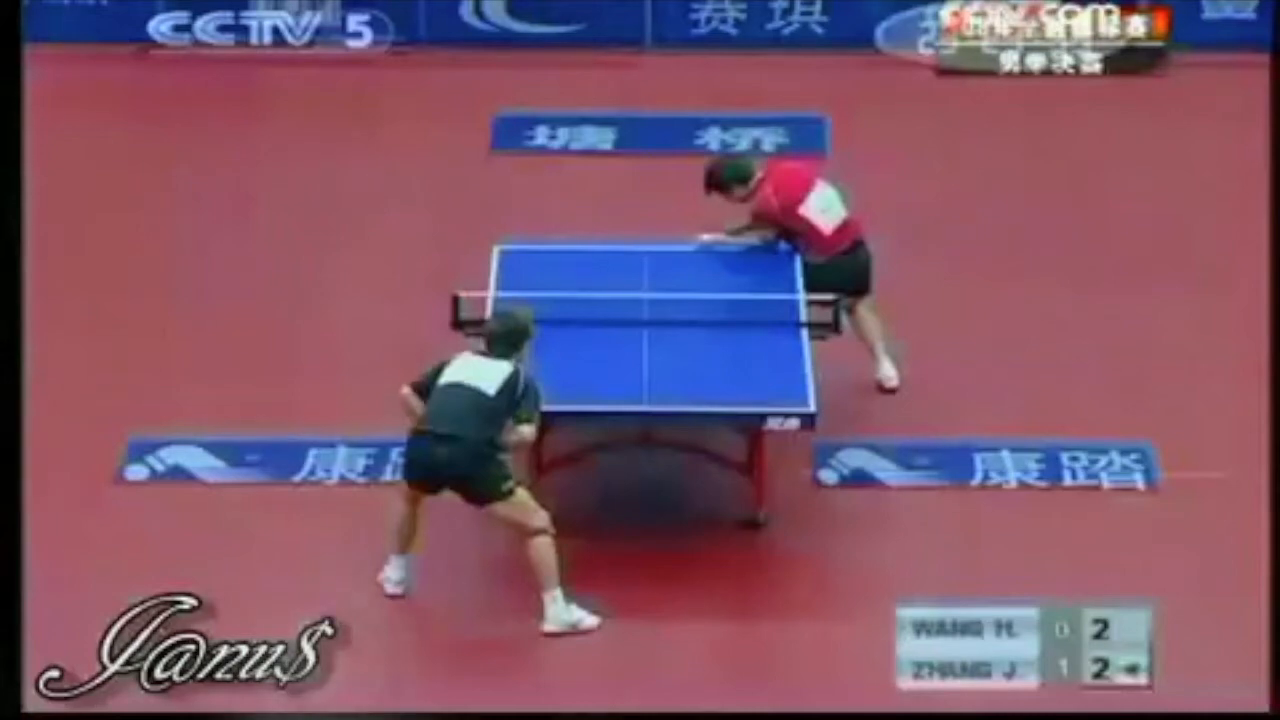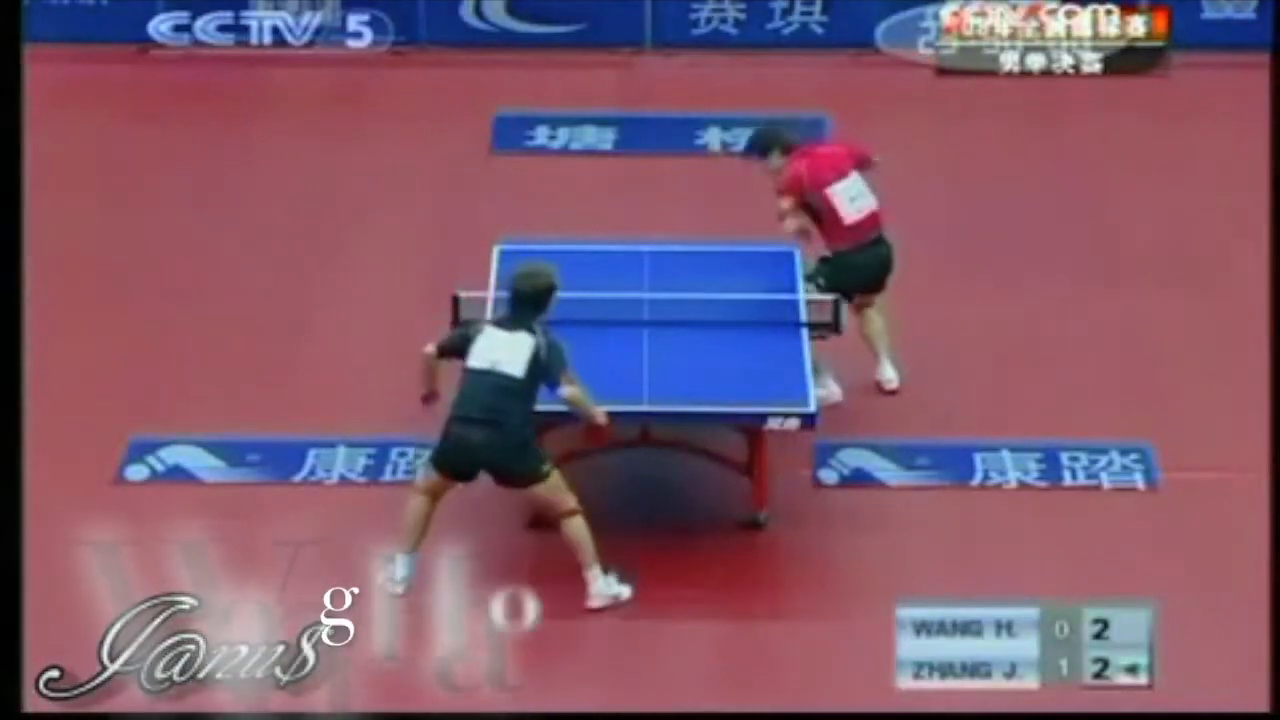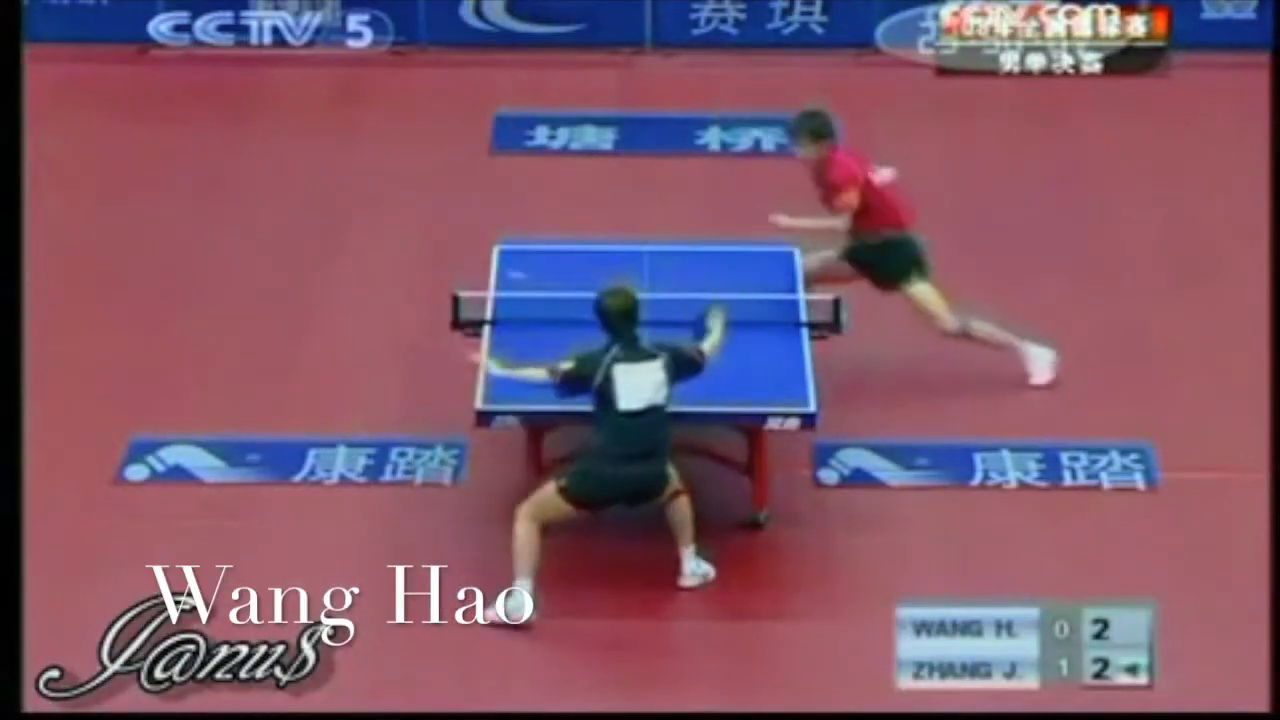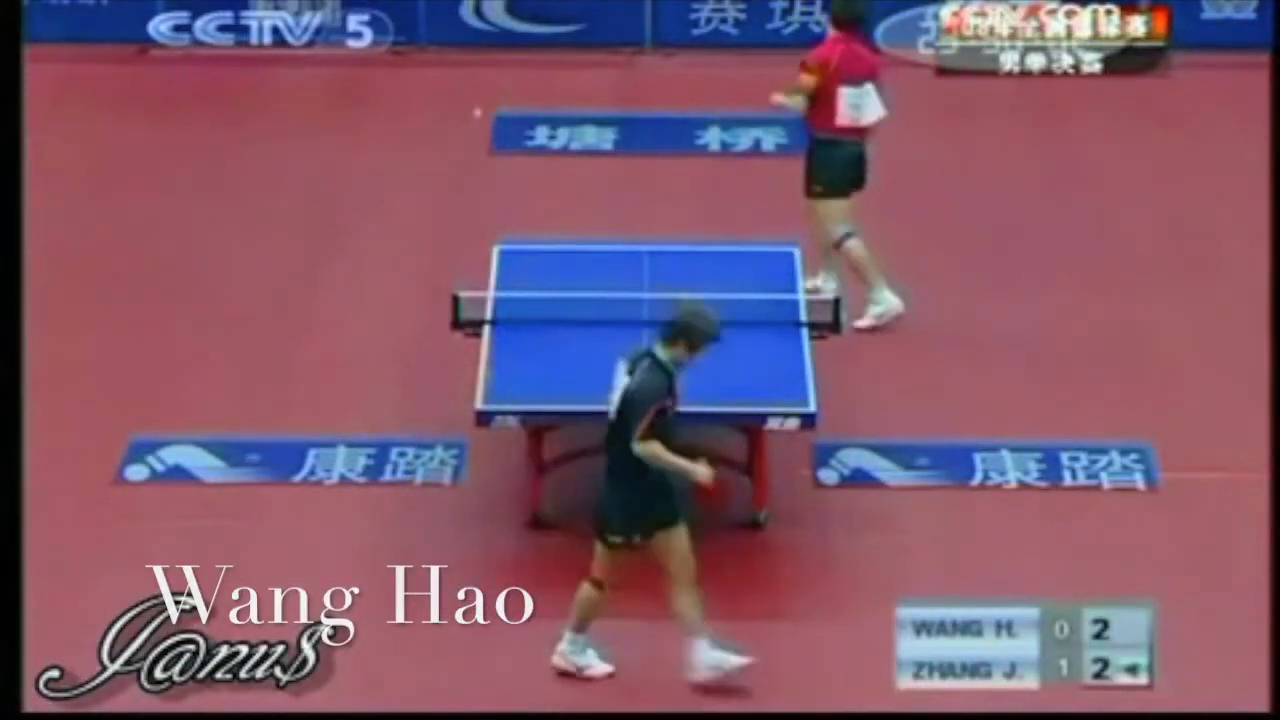
dt=1s
person 1, frame 1
left shoulder: (455, 361)
right shoulder: (520, 379)
left elbow: (407, 394)
right elbow: (526, 434)
left hip: (422, 448)
right hip: (471, 458)
left knee: (408, 496)
right knee: (538, 523)
left ankle: (395, 574)
right ankle: (557, 611)
person 1, frame 2
left shoulder: (479, 332)
right shoulder: (544, 343)
left elbow: (430, 353)
right elbow: (569, 392)
left wrist: (429, 390)
right wrist: (595, 415)
left hip: (460, 434)
right hip: (509, 442)
left knee: (425, 493)
right knee: (567, 508)
left ankle: (401, 572)
right ankle: (598, 586)
person 1, frame 3
left shoulder: (597, 363)
right shoulder: (663, 357)
left elbow: (550, 374)
right elbow: (707, 352)
left wrist: (501, 370)
right wrist: (717, 328)
left hip: (602, 471)
right hip: (650, 472)
left knee: (528, 514)
right knee: (675, 488)
left ankle: (518, 603)
right ankle: (691, 567)
person 1, frame 4
left shoulder: (638, 365)
right shoulder: (651, 386)
right elbow: (643, 445)
right wrist: (691, 469)
left hip: (654, 489)
right hip: (629, 494)
left knee: (683, 570)
right knee: (602, 574)
left ankle: (704, 657)
right ankle: (570, 651)
person 2, frame 1
left shoulder: (765, 203)
right shoulder: (786, 167)
left elbow: (761, 237)
left wrist: (717, 238)
left hip: (828, 266)
right hip: (857, 250)
right knee: (858, 306)
right ankle: (885, 368)
person 2, frame 2
left shoulder: (790, 179)
right shoulder: (838, 151)
left elbow: (791, 227)
right elbow: (871, 162)
left wrist: (802, 229)
left hip: (849, 258)
right hip: (879, 249)
right knee: (866, 307)
left ankle: (825, 385)
right ankle: (887, 370)
person 2, frame 3
left shoulder: (841, 172)
right shoulder: (825, 169)
left elbow: (844, 223)
left wrist: (793, 223)
left hip: (895, 249)
right hip: (867, 246)
left knee: (946, 324)
right knee: (802, 275)
left ankle: (1032, 353)
person 2, frame 4
left shoulder: (821, 56)
right shoulder: (868, 58)
left elbow: (800, 102)
right elbow: (873, 104)
left wrist: (780, 99)
left hip: (829, 150)
right hip: (855, 147)
left knee: (839, 232)
right knee: (824, 219)
left ankle: (883, 298)
right ankle: (826, 277)
